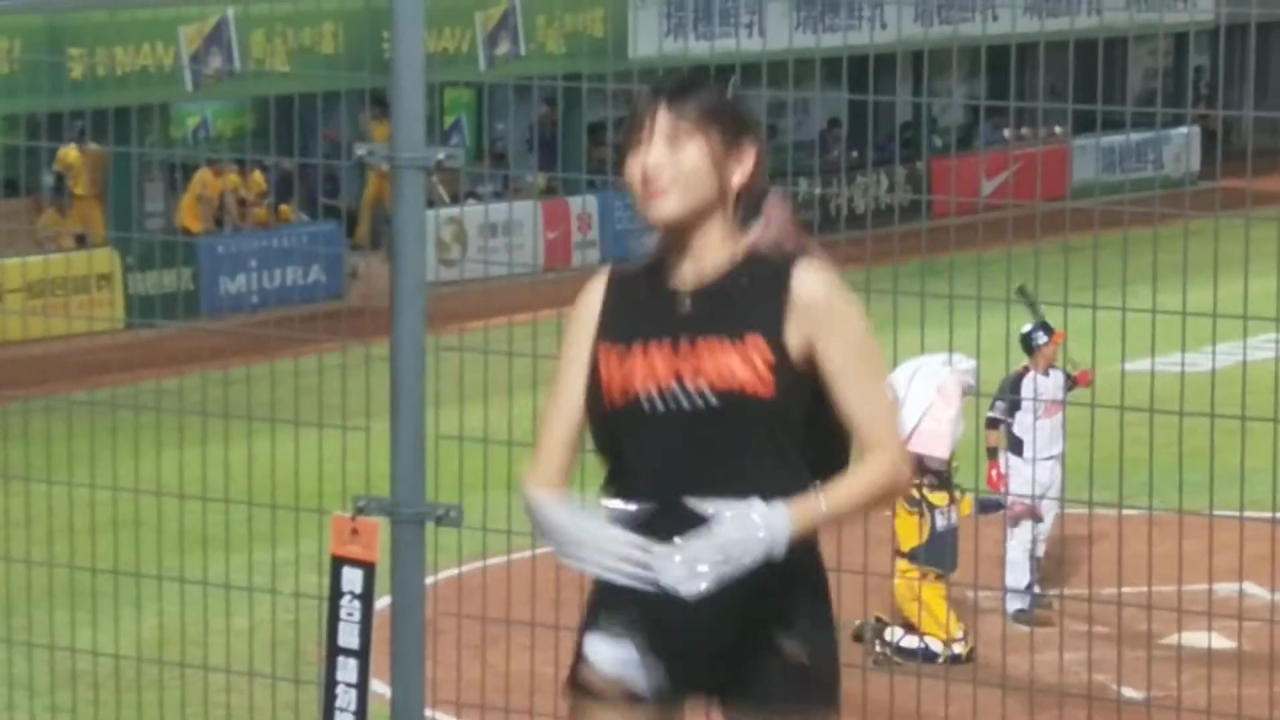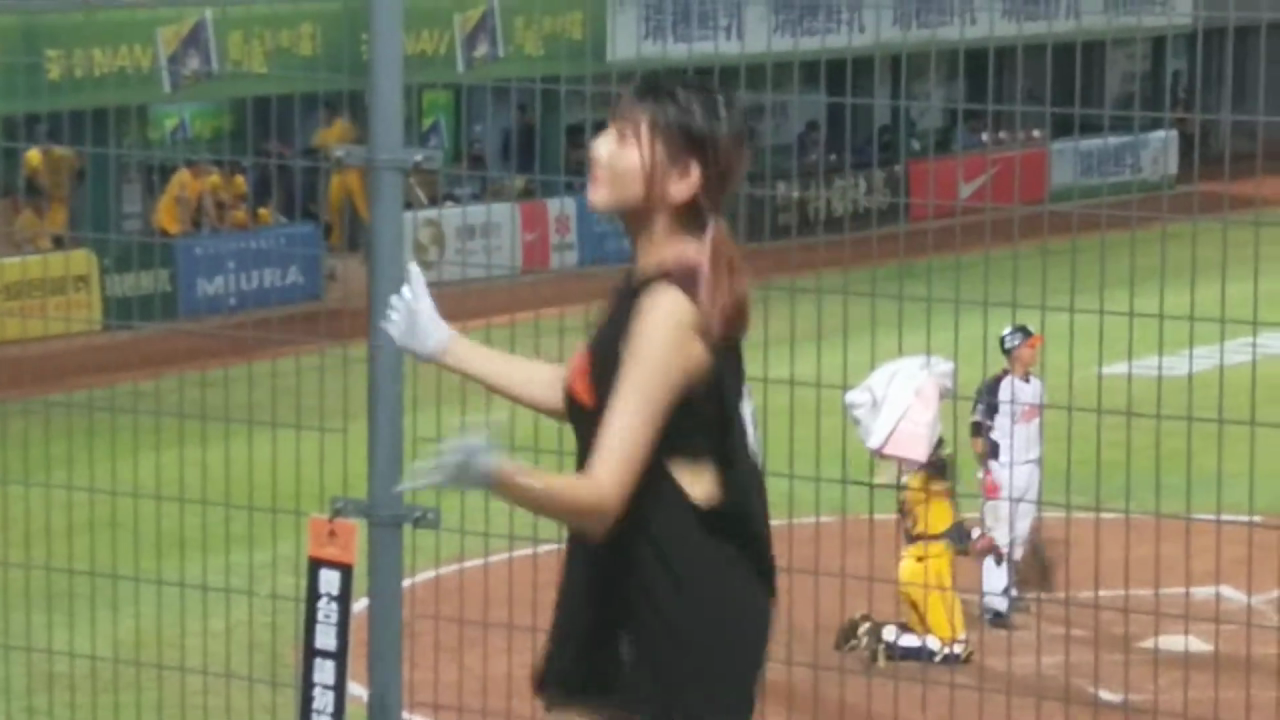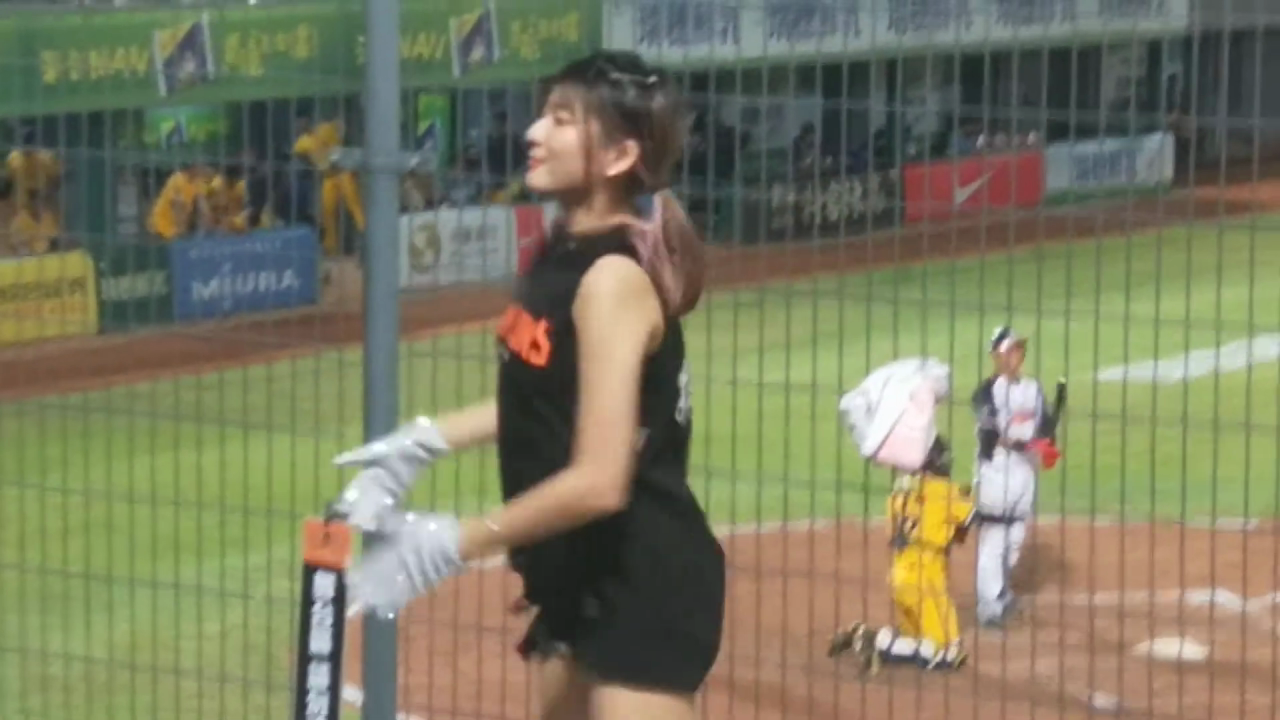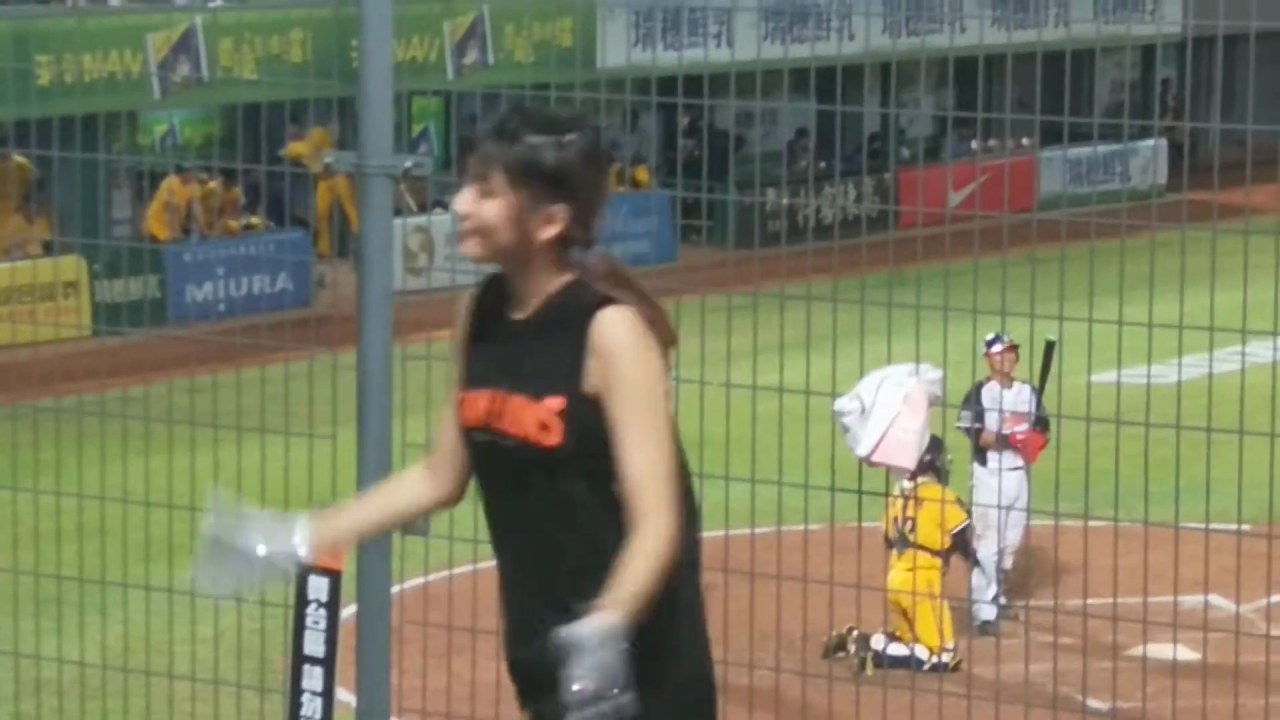
dt=0.4s
person 1, frame 1
left shoulder: (798, 291)
right shoulder: (605, 298)
left elbow: (887, 464)
right elbow: (545, 473)
left wrist: (777, 523)
right wrist: (559, 517)
left hip: (771, 618)
right hip: (635, 607)
person 1, frame 2
left shoulder: (669, 310)
right shoulder: (658, 287)
left elbow: (599, 499)
right elbow: (574, 398)
left wrist: (492, 470)
right wrist: (437, 341)
left hip: (691, 619)
right hip: (637, 609)
person 1, frame 3
left shoulder: (613, 278)
right shoulder: (564, 253)
left elbow: (599, 482)
left wrist: (452, 540)
right wrist: (426, 438)
left hip: (649, 585)
right hip: (582, 579)
person 1, frame 4
left shoulder: (612, 332)
right shoulder: (482, 314)
left elbow: (659, 528)
right elbow: (441, 478)
left wrist: (605, 632)
right wrist: (305, 535)
left hip: (626, 653)
right hip: (548, 640)
person 2, frame 1
left shoulder: (1057, 376)
right shoulder: (1017, 382)
right elbow: (994, 422)
left wrist: (1076, 380)
right wrist: (993, 463)
left hip: (1054, 464)
right hip: (1025, 466)
left knee: (1043, 530)
right knee: (1021, 533)
left ankle: (1032, 587)
right ankle: (1017, 602)
person 2, frame 2
left shoulder: (1037, 384)
right shoulder: (994, 386)
right elbow: (978, 431)
right wrist: (985, 471)
left hip: (1029, 469)
right hip: (1001, 470)
left knee: (1020, 536)
right knee: (999, 537)
left ankle: (1007, 590)
right ankle: (994, 604)
person 2, frame 3
left shoulder: (1033, 388)
right shoulder: (988, 389)
left elbow: (1044, 426)
right elbow: (991, 435)
left wrist: (1048, 448)
right wrist: (1028, 446)
left hip: (1026, 472)
right hip: (995, 472)
left knee: (1015, 538)
right knee: (993, 540)
left ankle: (1002, 594)
right ankle: (989, 607)
person 2, frame 4
left shoulder: (1029, 391)
right shoulder: (979, 393)
left elbow: (1042, 429)
right elbow: (976, 435)
left wrist: (1036, 440)
right wrist: (1009, 439)
left hip: (1020, 474)
right hip: (989, 475)
left knee: (1011, 542)
right knee: (987, 543)
left ankle: (996, 597)
right ankle: (983, 610)
person 3, frame 1
left shoulder: (950, 494)
right shoulder: (907, 497)
left elbow: (976, 505)
left wrist: (1008, 504)
left hip: (936, 581)
right hip: (916, 581)
right knee: (955, 649)
left ankle: (879, 630)
right ankle: (886, 637)
person 3, frame 2
right shoulder: (919, 483)
left elbow: (948, 520)
left wrist: (972, 537)
left hip: (914, 569)
right hip: (928, 571)
left knee: (919, 632)
right knee: (954, 650)
left ankle: (866, 630)
right ankle: (884, 641)
person 3, frame 3
left shoulder: (899, 493)
right shoulder: (941, 491)
right elbow: (976, 517)
left hip: (900, 578)
right hip: (924, 578)
left knee: (911, 637)
right knee: (947, 654)
left ankle: (859, 637)
right ankle: (877, 646)
person 3, frame 4
left shoulder: (898, 492)
right shoulder: (941, 496)
right elbow: (961, 542)
left hip: (896, 579)
right hip: (923, 581)
left knee: (908, 640)
right knee: (941, 659)
left ankle: (853, 639)
right ankle: (873, 649)
